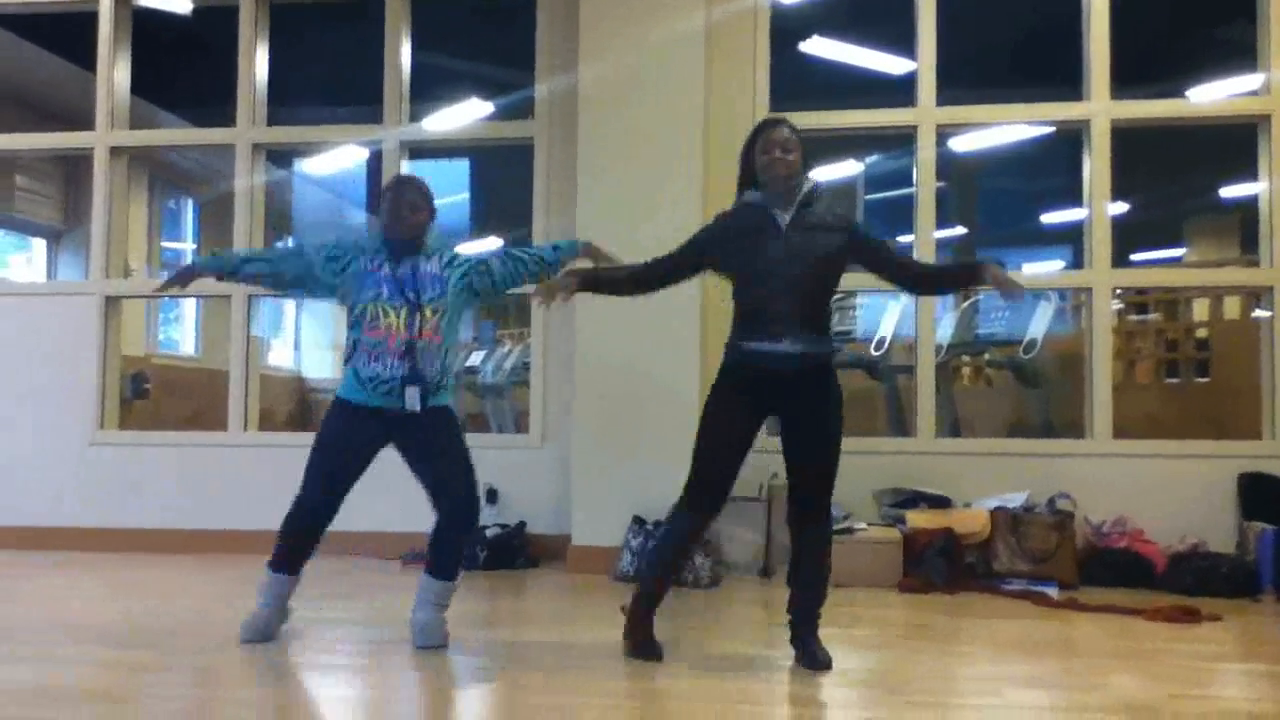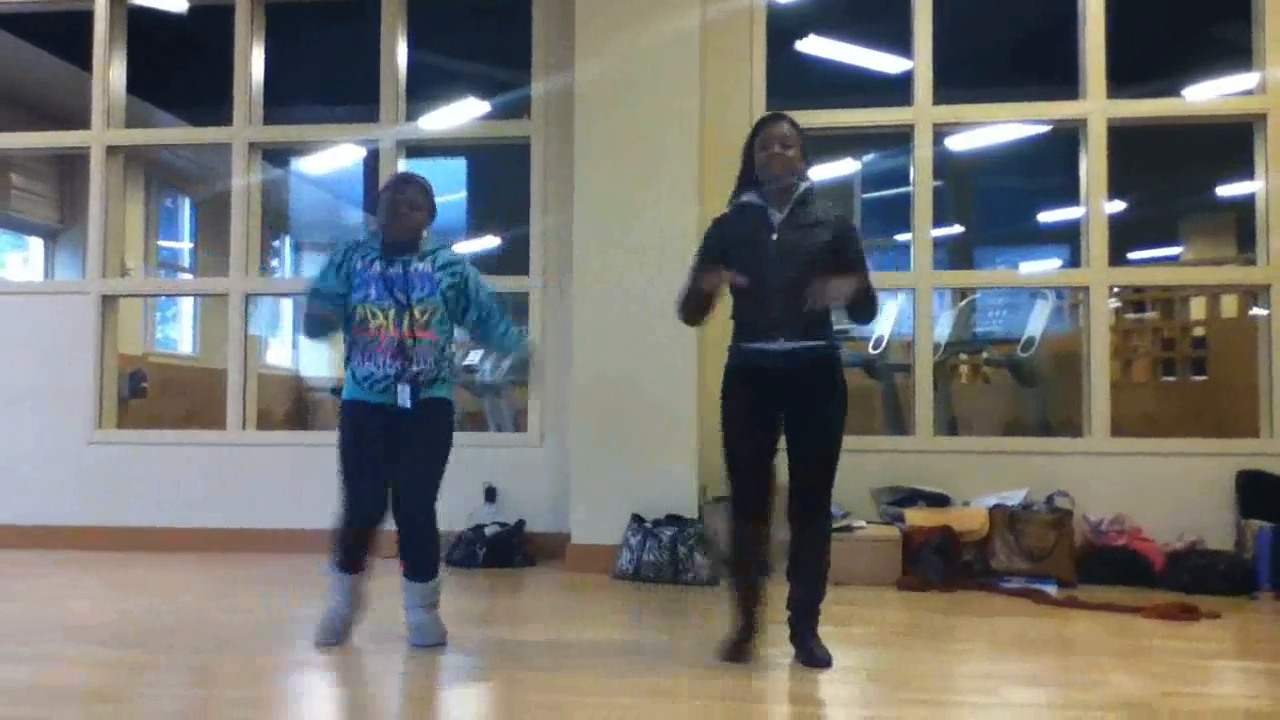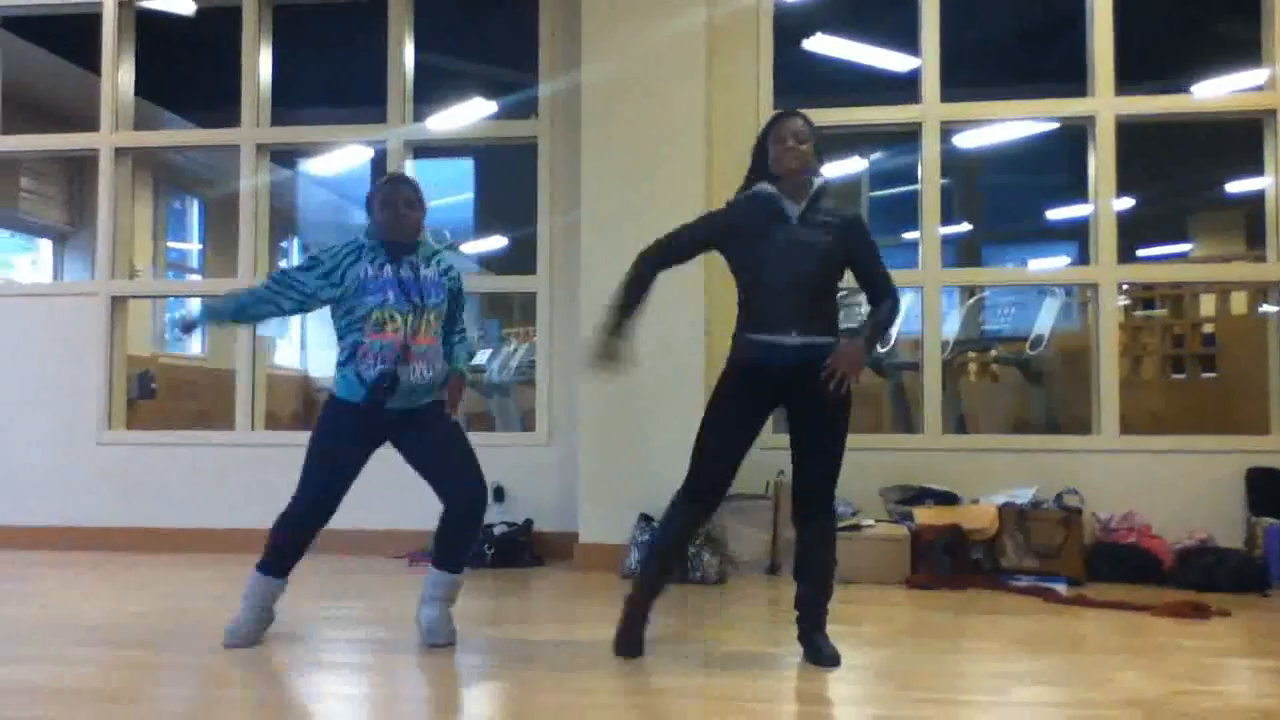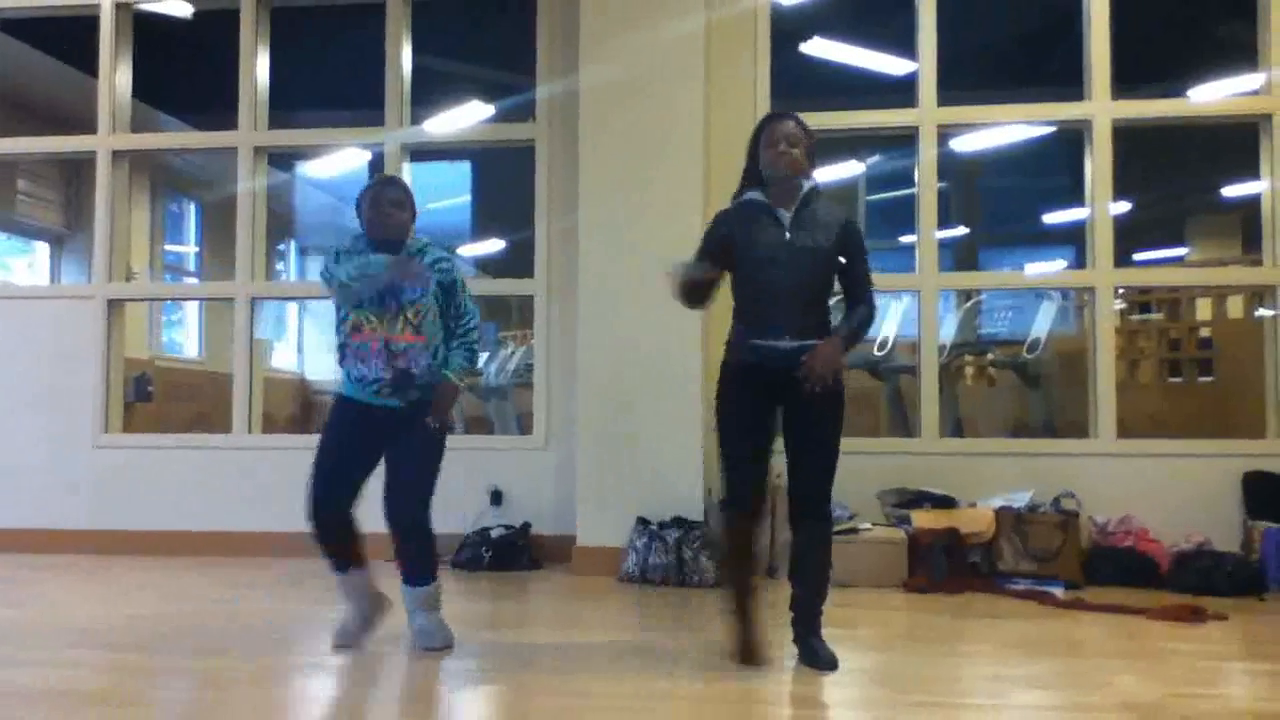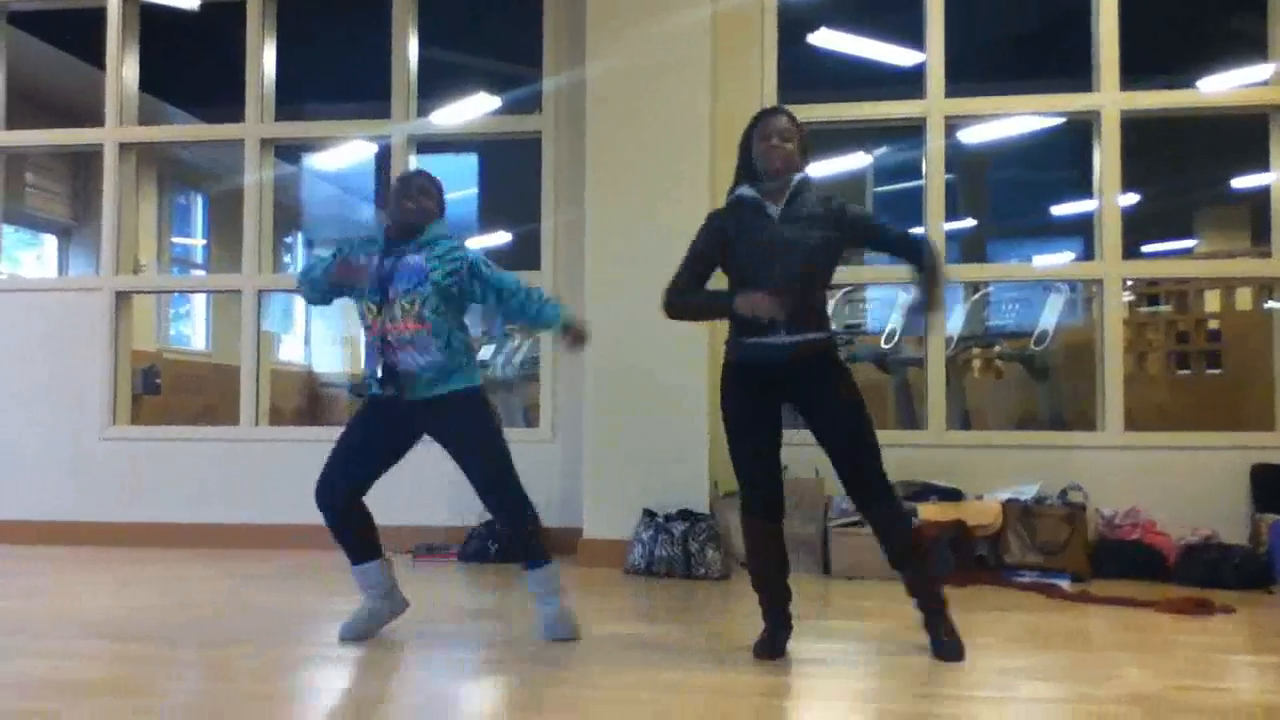
dt=0.3s
person 1, frame 1
left shoulder: (838, 227)
right shoulder: (731, 227)
left elbow: (913, 277)
right elbow: (658, 273)
left wrist: (979, 271)
right wrist: (581, 279)
left hip: (811, 379)
right hip: (744, 374)
left knee: (811, 507)
right knee: (701, 497)
left ankle: (805, 632)
right ankle: (641, 614)
person 1, frame 2
left shoulder: (832, 224)
right shoulder: (728, 227)
left elbow: (867, 309)
right elbow: (689, 312)
left wrist: (852, 288)
right wrist: (703, 286)
left hip: (815, 373)
right hip: (749, 373)
left knee: (811, 503)
right knee: (749, 499)
left ankle: (805, 628)
right ankle: (747, 621)
person 1, frame 3
left shoulder: (843, 223)
right shoulder: (737, 218)
left elbow: (885, 296)
right elbow: (655, 257)
left wrist: (862, 342)
right wrist: (616, 326)
left hip: (820, 372)
right hip: (752, 367)
left knee: (815, 502)
right knee: (701, 487)
left ankle: (812, 627)
right ankle: (639, 605)
person 1, frame 4
left shoulder: (835, 223)
right shoulder: (732, 221)
left elbow: (864, 303)
right elbow: (696, 297)
left wrist: (840, 340)
right wrist: (691, 279)
left hip: (812, 369)
right hip: (747, 370)
left knee: (811, 504)
right knee: (742, 497)
left ankle: (808, 630)
right ankle: (744, 622)
person 1, frame 5
left shoulder: (830, 214)
right shoulder: (725, 222)
left elbow: (910, 245)
right elbow: (677, 300)
left wrist: (929, 286)
right wrist: (733, 301)
left hip: (815, 363)
right hip: (748, 372)
left knee: (870, 485)
right knee: (761, 500)
left ankle: (934, 614)
right ankle: (776, 621)
person 2, frame 1
left shoulder: (454, 268)
right shoulder: (350, 259)
left elbow: (508, 268)
right elbow: (287, 268)
left wrist: (569, 251)
right wrist: (209, 265)
left hip: (427, 409)
right hip: (360, 406)
left knee: (461, 506)
right knee: (313, 503)
left ankle: (429, 610)
right ankle: (272, 602)
person 2, frame 2
left shoulder: (451, 266)
right shoulder: (350, 260)
left elbow: (487, 318)
right elbow: (317, 313)
left wrist: (517, 344)
right wrist: (320, 314)
left hip: (428, 403)
right hip: (366, 403)
left knee: (415, 504)
right knee: (364, 503)
left ankle: (422, 608)
right ankle: (345, 599)
person 2, frame 3
left shoulder: (444, 268)
right shoulder: (343, 261)
left elbow: (456, 328)
right elbow: (281, 291)
left wrist: (457, 370)
right wrist: (211, 312)
left hip: (423, 406)
right hip: (355, 405)
left knee: (470, 495)
right knee: (310, 506)
left ankle: (436, 605)
right ankle: (258, 603)
person 2, frame 4
left shoulder: (437, 264)
right shoulder: (348, 257)
left elbow: (466, 328)
right elbow: (348, 284)
left wrist: (454, 378)
right wrist: (389, 267)
left hip: (420, 405)
right hip: (358, 404)
left knee: (406, 509)
right knee: (325, 504)
left ankle: (424, 611)
right ankle: (362, 600)
person 2, frame 5
left shoulder: (453, 255)
right shoulder: (363, 253)
left elbow: (509, 292)
right elbow: (313, 285)
left wrist: (558, 318)
right wrist: (334, 272)
left hip: (453, 396)
right hip: (389, 399)
left knee: (504, 494)
right knee: (333, 491)
left ankle: (548, 596)
right ankle: (381, 596)
